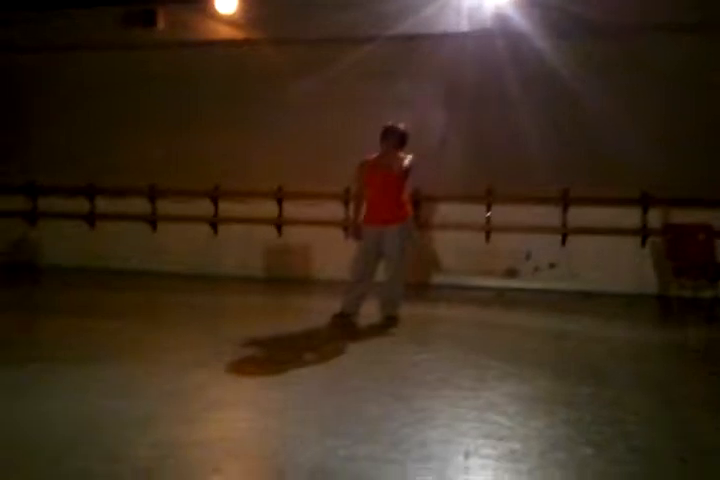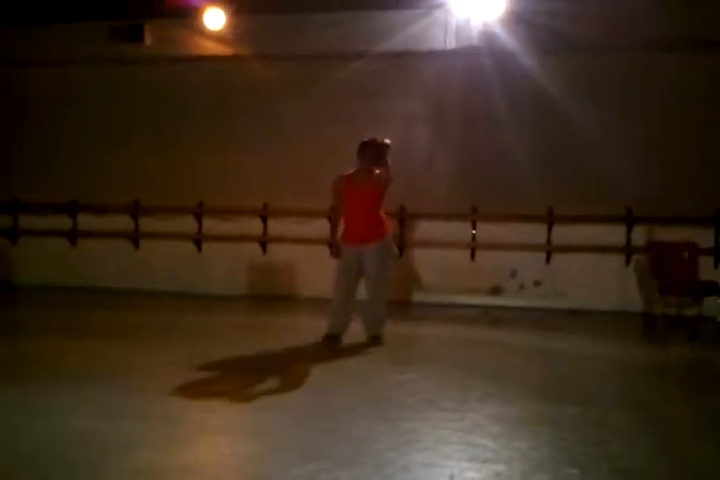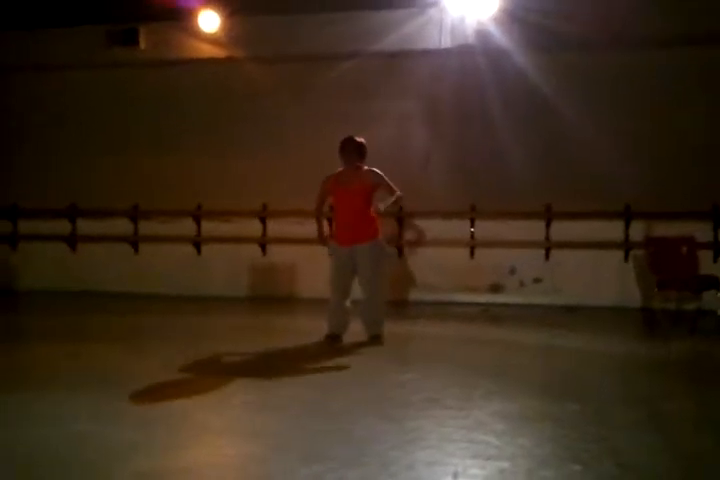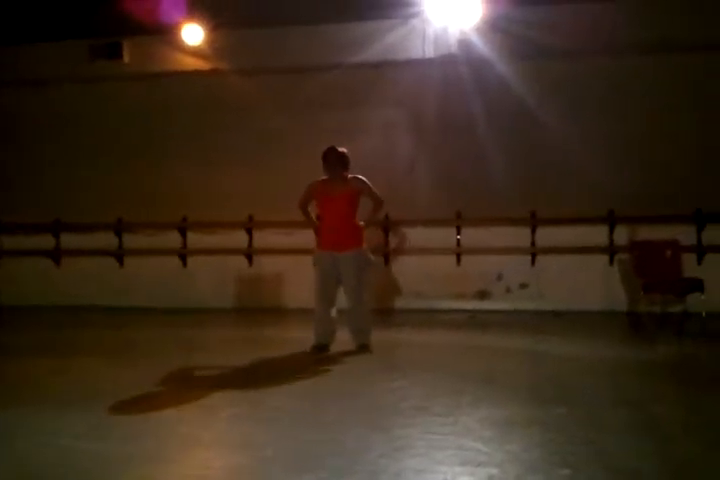
dt=0.4s
person 1, frame 1
left shoulder: (405, 161)
right shoulder: (366, 165)
left elbow: (400, 169)
right elbow: (359, 194)
left wrist: (395, 151)
right wrist: (355, 222)
left hip: (397, 224)
right hip: (371, 224)
left knee: (394, 272)
right knee: (360, 270)
left ankle: (390, 312)
right ankle: (347, 312)
person 1, frame 2
left shoulder: (379, 179)
right shoulder: (342, 181)
left elbow: (388, 177)
right elbow: (335, 211)
left wrist: (384, 153)
right wrist: (334, 239)
left hip: (376, 242)
right hip: (349, 243)
left knee: (376, 290)
right knee: (342, 290)
left ankle: (375, 331)
right ankle: (334, 331)
person 1, frame 3
left shoulder: (371, 176)
right shoulder: (331, 180)
left elbow: (396, 194)
right elbow: (319, 205)
left wrist: (383, 206)
right wrist: (321, 230)
left hip: (368, 241)
right hip: (340, 243)
left knee: (372, 289)
right knee: (338, 289)
left ankle: (375, 331)
right ankle: (335, 330)
person 1, frame 4
left shoulder: (356, 183)
right shoulder: (316, 187)
left elbow: (378, 202)
right elbow: (303, 205)
left wrist: (365, 223)
right wrist: (314, 224)
left hip: (352, 250)
right hip: (325, 251)
left knee: (356, 297)
right knee: (323, 298)
left ankle: (362, 340)
right ankle: (323, 340)
